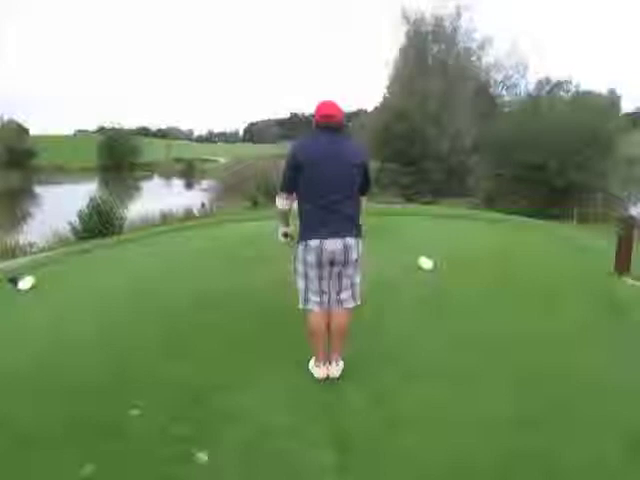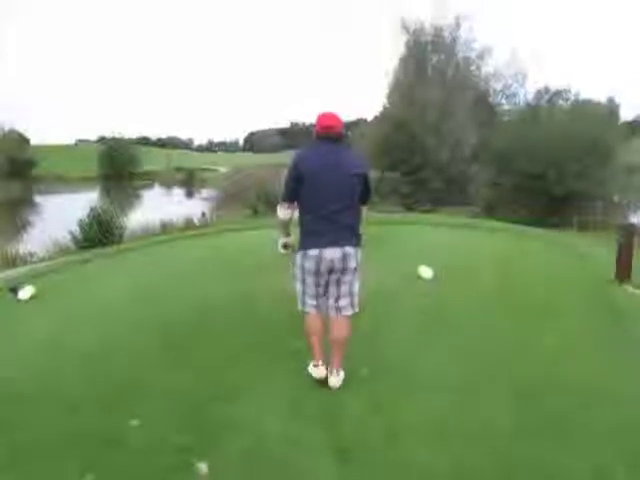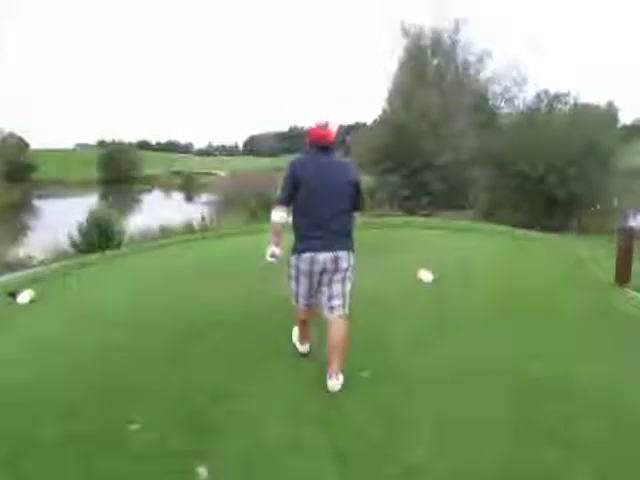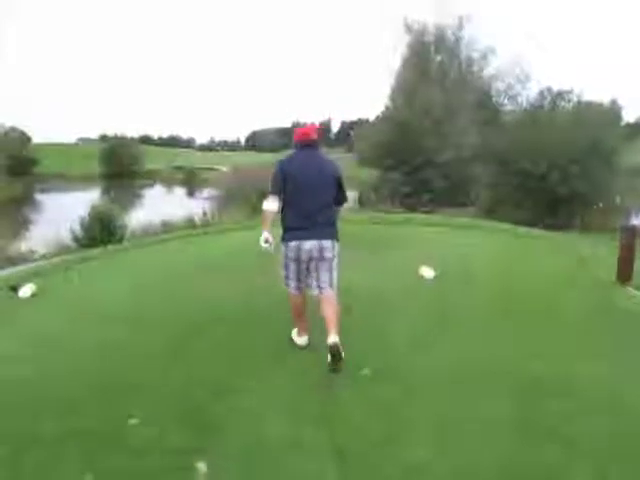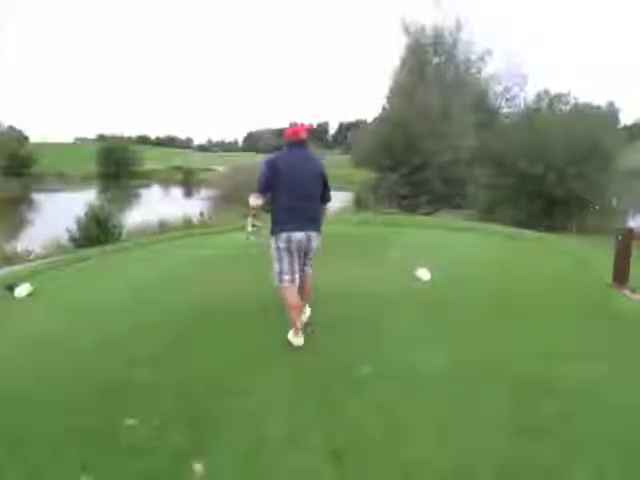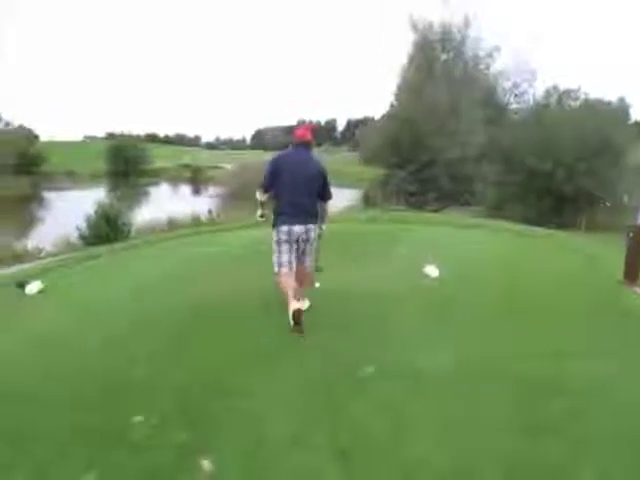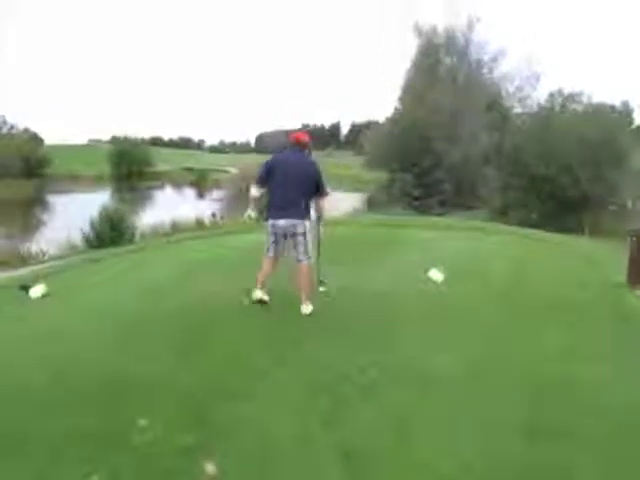
dt=0.3s
person 1, frame 1
left shoulder: (300, 149)
right shoulder: (357, 152)
left elbow: (285, 195)
left wrist: (284, 224)
left hip: (312, 238)
right hip: (348, 237)
left knee: (315, 303)
right knee: (342, 302)
left ankle: (319, 363)
right ankle: (335, 361)
person 1, frame 2
left shoulder: (302, 159)
right shoulder: (358, 162)
left elbow: (287, 205)
left wrist: (285, 234)
left hip: (312, 246)
right hip: (348, 246)
left knee: (312, 307)
right knee: (341, 310)
left ankle: (318, 364)
right ankle: (336, 371)
person 1, frame 3
left shoulder: (297, 166)
right shoulder: (349, 170)
left elbow: (281, 208)
right elbow: (356, 209)
left wrist: (274, 243)
left hip: (306, 249)
right hip: (341, 250)
left knee: (304, 302)
right knee: (337, 312)
left ankle: (303, 341)
right ankle: (334, 374)
person 1, frame 4
left shoulder: (285, 165)
right shoulder: (331, 166)
left elbow: (272, 200)
right elbow: (339, 203)
left wrist: (266, 232)
left hip: (295, 240)
right hip: (326, 240)
left knee: (296, 289)
right knee: (327, 291)
left ankle: (301, 334)
right ankle: (333, 337)
person 1, frame 5
left shoulder: (274, 162)
right shoulder: (317, 164)
left elbow: (259, 195)
right elbow: (324, 202)
left hip: (283, 231)
right hip: (311, 231)
left knee: (288, 282)
right knee: (306, 272)
left ankle: (297, 332)
right ankle: (304, 311)
person 1, frame 6
left shoulder: (278, 160)
right shoulder: (318, 166)
left elbow: (262, 192)
right elbow: (324, 201)
left wrist: (261, 209)
right wrist: (321, 222)
left hip: (284, 225)
right hip: (309, 225)
left knee: (284, 270)
right knee: (305, 264)
left ankle: (294, 305)
right ankle: (303, 299)
person 1, frame 7
left shoulder: (274, 160)
right shoulder: (312, 165)
left elbow: (257, 187)
right elbow: (320, 198)
left wrist: (251, 208)
left hip: (275, 218)
right hip: (300, 220)
left knee: (271, 255)
right knee: (303, 261)
left ankle: (259, 290)
right ankle: (306, 303)
